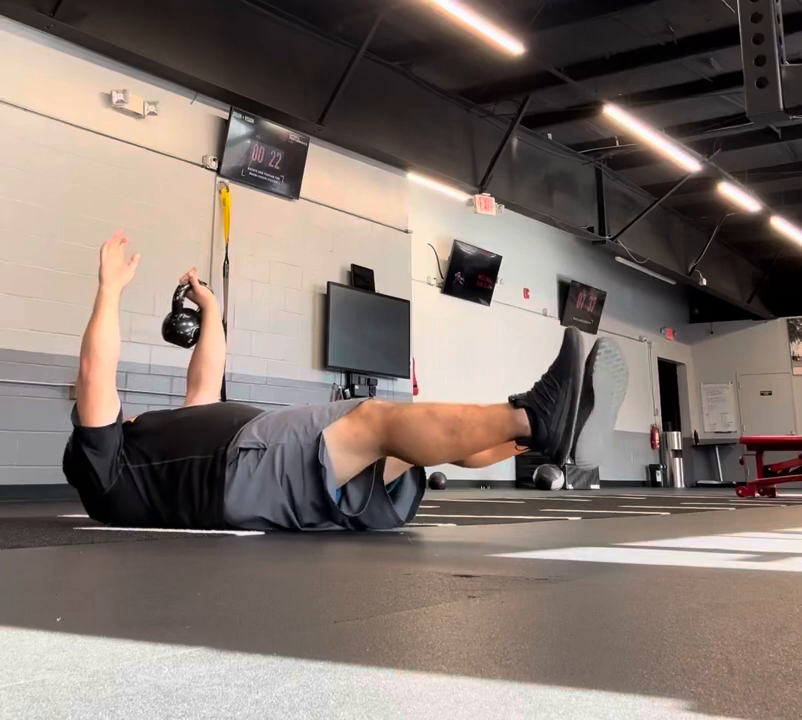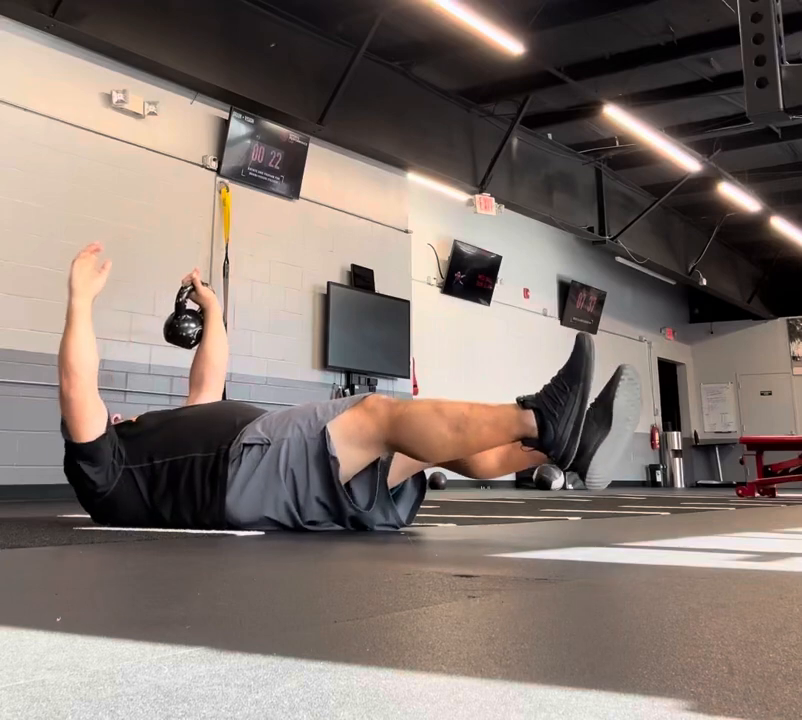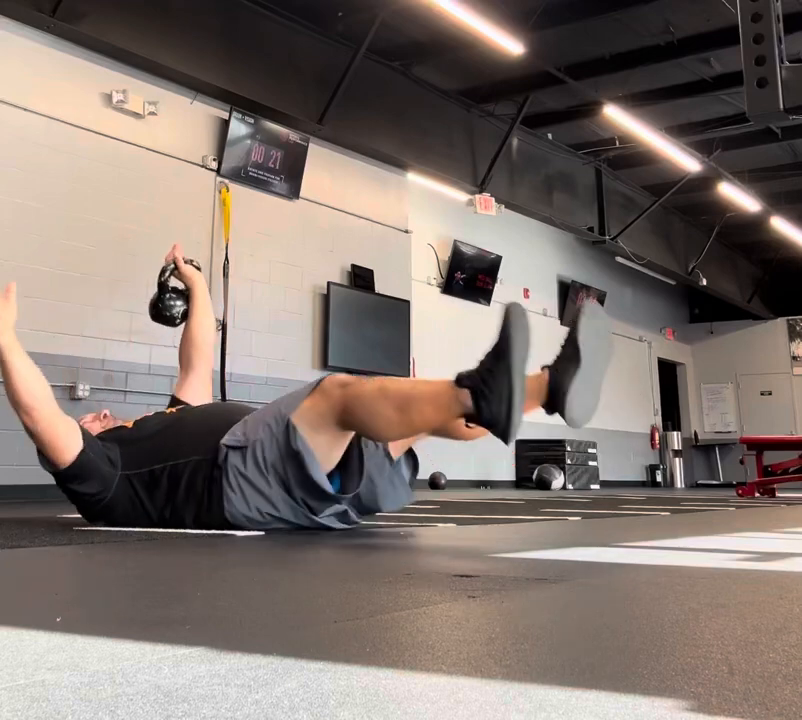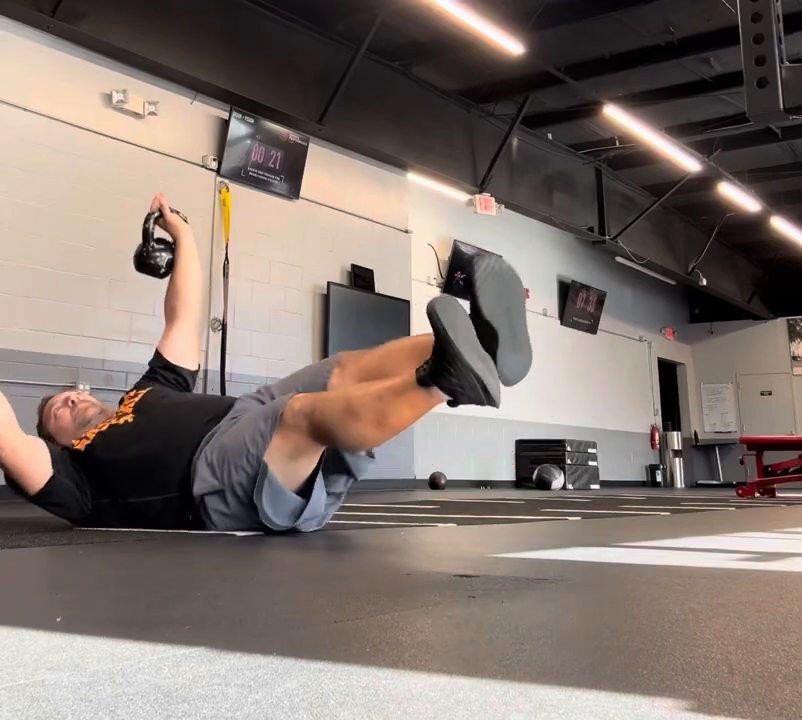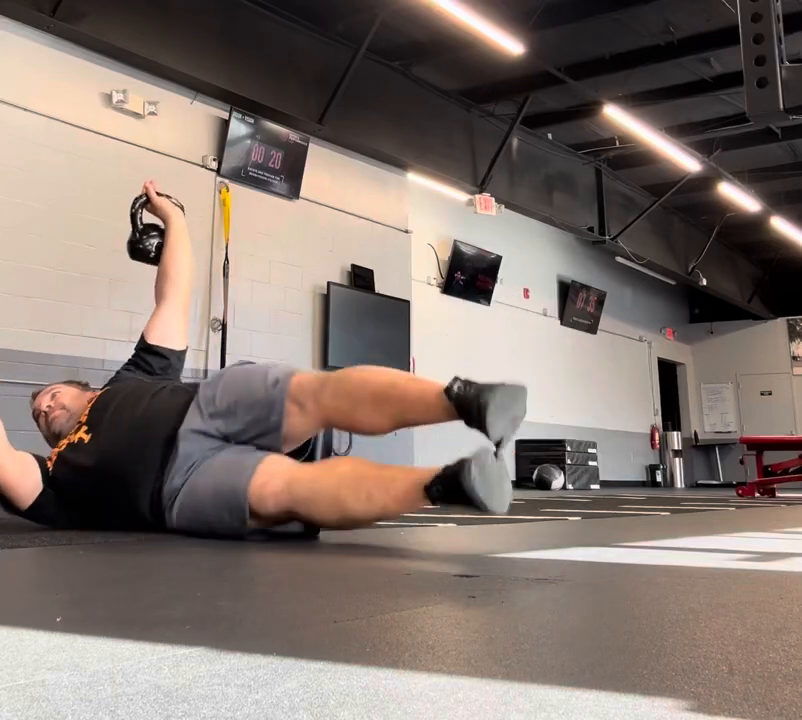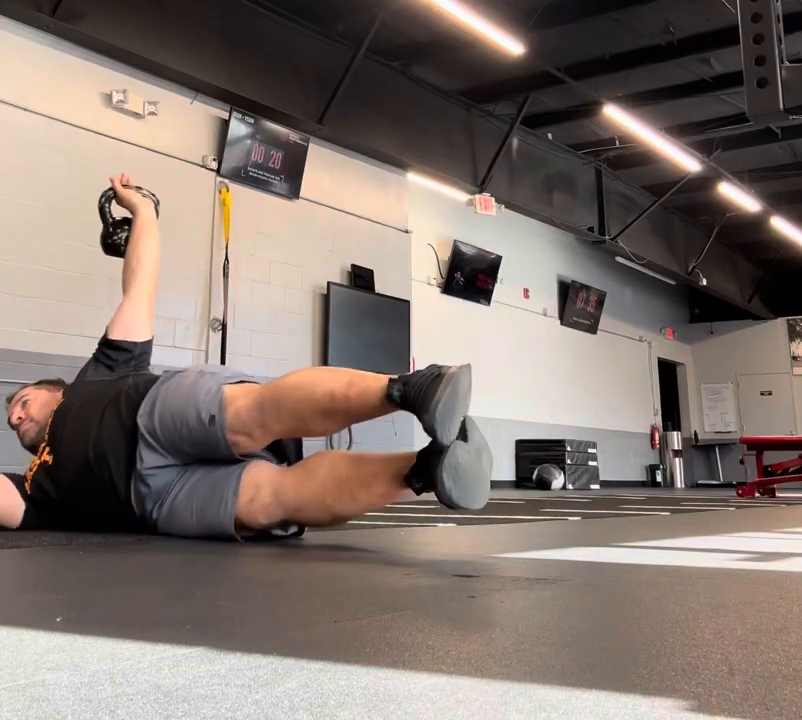
dt=0.4s
person 1, frame 1
left shoulder: (170, 435)
right shoulder: (104, 464)
left elbow: (205, 383)
right elbow: (95, 375)
left wrist: (210, 307)
right wrist: (110, 287)
left hip: (313, 484)
right hip: (247, 469)
right knee: (376, 418)
left ankle: (561, 422)
right ankle: (531, 417)
person 1, frame 2
left shoulder: (171, 433)
right shoulder: (104, 468)
left elbow: (208, 385)
right elbow: (79, 388)
left wrist: (212, 308)
right wrist: (81, 299)
left hip: (313, 485)
right hip: (249, 464)
left knee: (456, 443)
right knee: (379, 413)
left ankle: (572, 441)
right ankle: (538, 420)
person 1, frame 3
left shoulder: (168, 426)
right shoulder: (101, 468)
left elbow: (198, 369)
left wrist: (195, 285)
left hip: (313, 484)
right hip: (243, 471)
left knee: (435, 406)
right knee: (340, 392)
left ankle: (553, 387)
right ankle: (482, 396)
person 1, frame 4
left shoulder: (153, 392)
right shoulder: (76, 470)
left elbow: (184, 320)
left wrist: (181, 234)
right hip: (222, 475)
left knee: (358, 368)
right knee: (312, 412)
left ankle: (483, 343)
right ankle: (446, 379)
person 1, frame 5
left shoulder: (131, 381)
right shoulder: (60, 479)
left elbow: (173, 299)
left wrist: (172, 219)
right hip: (188, 483)
left knee: (318, 393)
right knee: (286, 486)
left ankle: (462, 399)
right ankle: (447, 484)
person 1, frame 6
left shoulder: (100, 376)
right shoulder: (42, 489)
left elbow: (139, 289)
left wrist: (142, 210)
right hip: (165, 491)
left knee: (254, 412)
right knee: (270, 498)
left ankle: (410, 390)
right ankle: (426, 469)
